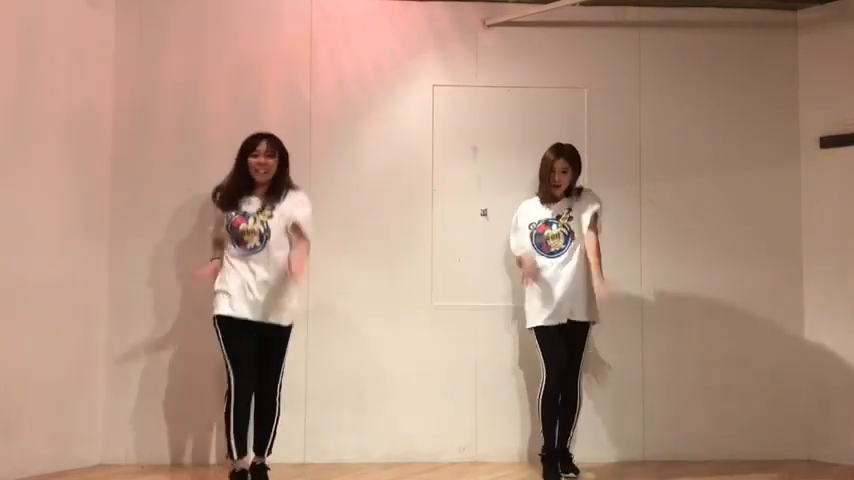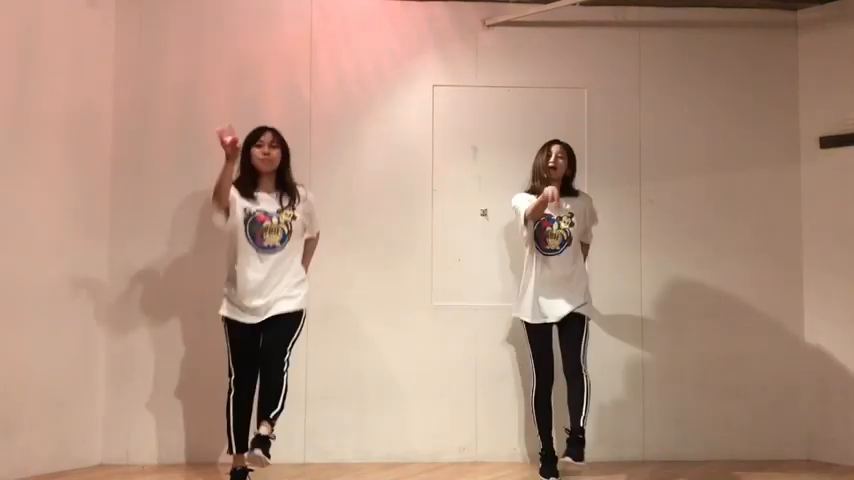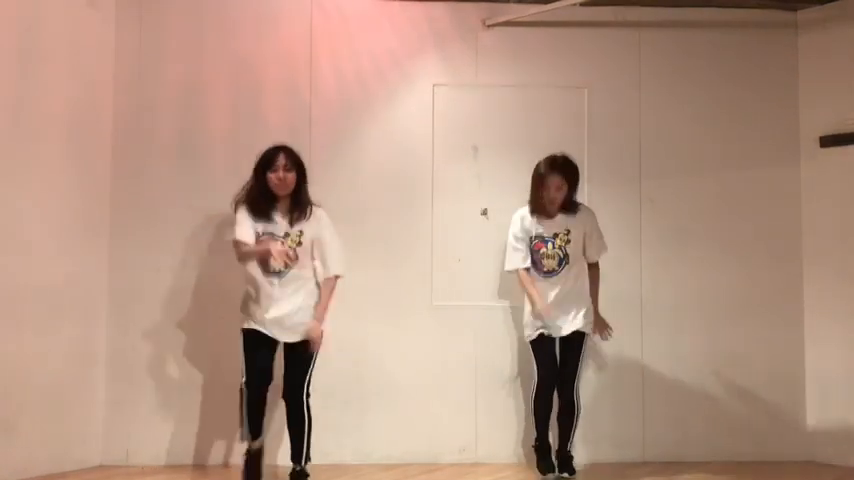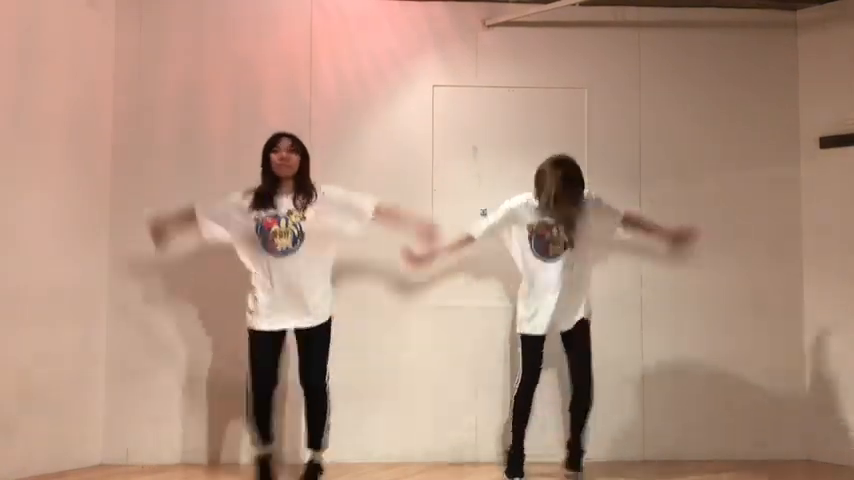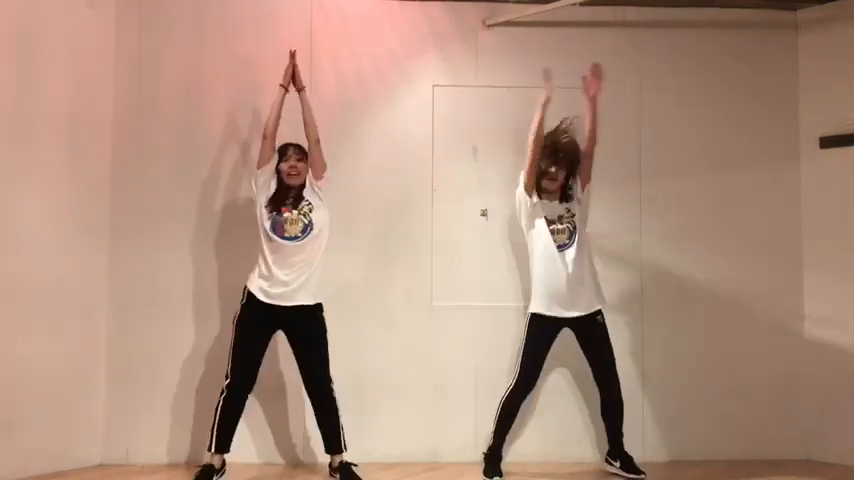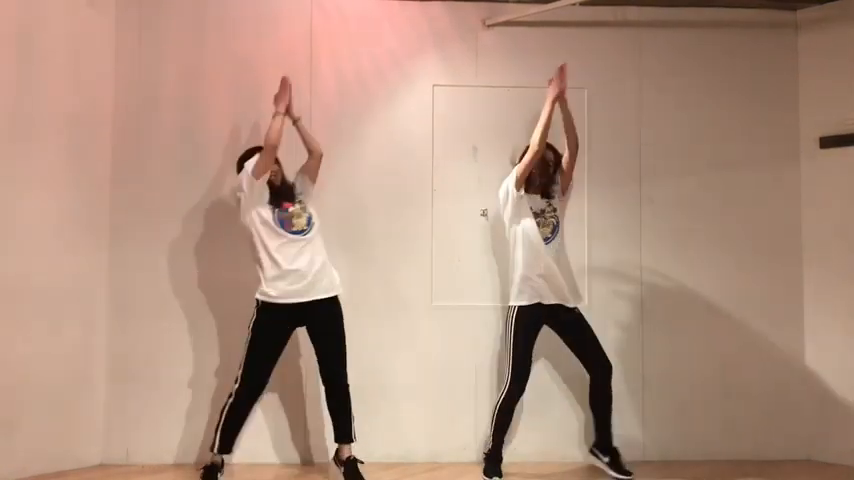
dt=0.3s
person 1, frame 1
left shoulder: (292, 199)
right shoulder: (228, 199)
left elbow: (301, 232)
left wrist: (299, 255)
right wrist: (217, 262)
left hip: (275, 308)
right hip: (233, 304)
left knee: (268, 386)
right knee: (240, 381)
person 1, frame 2
left shoulder: (299, 197)
right shoulder: (235, 195)
left elbow: (312, 235)
right elbow: (219, 202)
left wrist: (302, 266)
right wrist: (229, 156)
left hip: (287, 302)
right hip: (241, 304)
left knee: (272, 362)
right knee: (241, 380)
left ankle: (263, 437)
person 1, frame 3
left shoulder: (315, 218)
right shoulder: (249, 212)
left elbow: (330, 272)
right elbow: (241, 250)
left wrist: (319, 319)
right wrist: (265, 250)
left hip: (301, 319)
right hip: (258, 318)
left knee: (296, 393)
right knee: (255, 384)
right ankle: (254, 445)
person 1, frame 4
left shoulder: (322, 200)
right shoulder: (251, 202)
left elbow: (370, 208)
right elbow: (206, 214)
left wrist: (415, 223)
right wrist: (168, 223)
left hip: (313, 309)
right hip: (266, 311)
left knee: (313, 384)
right knee: (262, 386)
right ankle: (264, 451)
person 1, frame 5
left shoulder: (316, 195)
right shoulder: (267, 194)
left elbow: (313, 140)
right elbow: (268, 136)
left wrist: (302, 89)
right wrist: (282, 89)
left hip: (305, 305)
right hip: (261, 301)
left knee: (320, 385)
right knee: (238, 383)
person 1, frame 6
left shoulder: (298, 191)
right shoulder: (249, 190)
left elbow: (317, 154)
right elbow: (271, 147)
left wrist: (292, 114)
right wrist: (280, 109)
left hip: (323, 295)
right hip: (277, 300)
left knee: (336, 376)
right knee: (250, 383)
person 2, frame 1
left shoulder: (585, 201)
right shoulder: (527, 209)
left elbow: (591, 236)
right elbow: (520, 257)
left wrist: (598, 275)
right wrist: (526, 266)
left hip: (577, 303)
right hip: (542, 305)
left knee: (571, 378)
right knee: (553, 372)
left ankle: (563, 450)
person 2, frame 2
left shoulder: (583, 203)
right shoulder: (524, 199)
right elbow: (530, 217)
right wrist: (545, 197)
left hip: (572, 298)
right hip: (536, 300)
left knee: (574, 365)
right knee: (543, 377)
left ankle: (576, 435)
right ankle: (547, 452)
person 2, frame 3
left shoulder: (584, 217)
right shoulder: (523, 219)
left elbow: (593, 264)
right elbow: (520, 269)
left wrist: (594, 311)
right wrist: (537, 303)
left hip: (575, 315)
right hip: (539, 317)
left knee: (567, 384)
right knee: (546, 378)
left ankle: (564, 453)
right ankle: (542, 446)
person 2, frame 4
left shoulder: (588, 206)
right shoulder: (520, 208)
left elbow: (623, 219)
right elbow: (478, 232)
left wrist: (666, 233)
right wrist: (432, 253)
left hip: (575, 310)
right hip: (534, 310)
left knee: (583, 383)
right knee: (528, 381)
left ankle: (575, 449)
right ankle: (515, 452)
person 2, frame 5
left shoulder: (577, 197)
right shoulder: (529, 203)
left elbow: (588, 150)
right elbow: (530, 155)
left wrist: (592, 101)
right wrist: (543, 103)
left hip: (586, 305)
right hip: (546, 307)
left knee: (609, 381)
right knee: (523, 383)
person 2, frame 6
left shoulder: (556, 194)
right shoulder: (512, 195)
left elbow: (573, 150)
right elbow: (534, 152)
left wrist: (562, 101)
right wrist: (549, 106)
left hip: (562, 295)
right hip: (528, 298)
left knee: (600, 367)
right knee: (516, 381)
